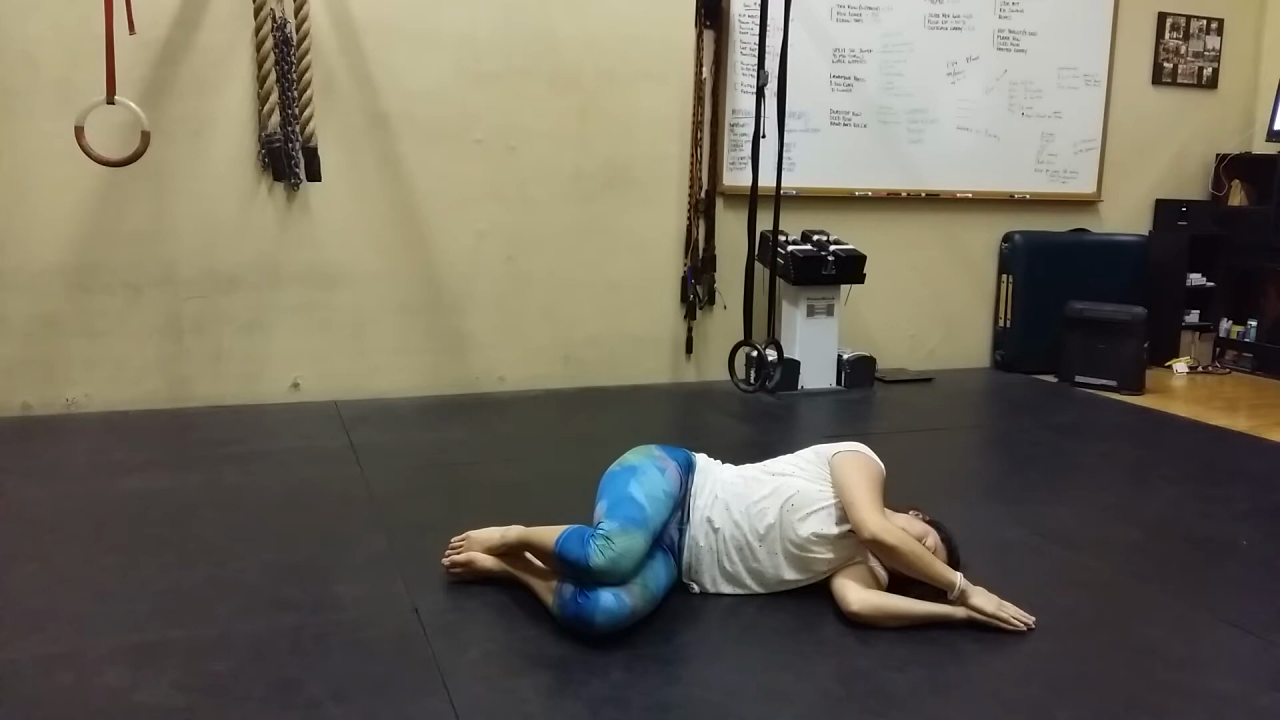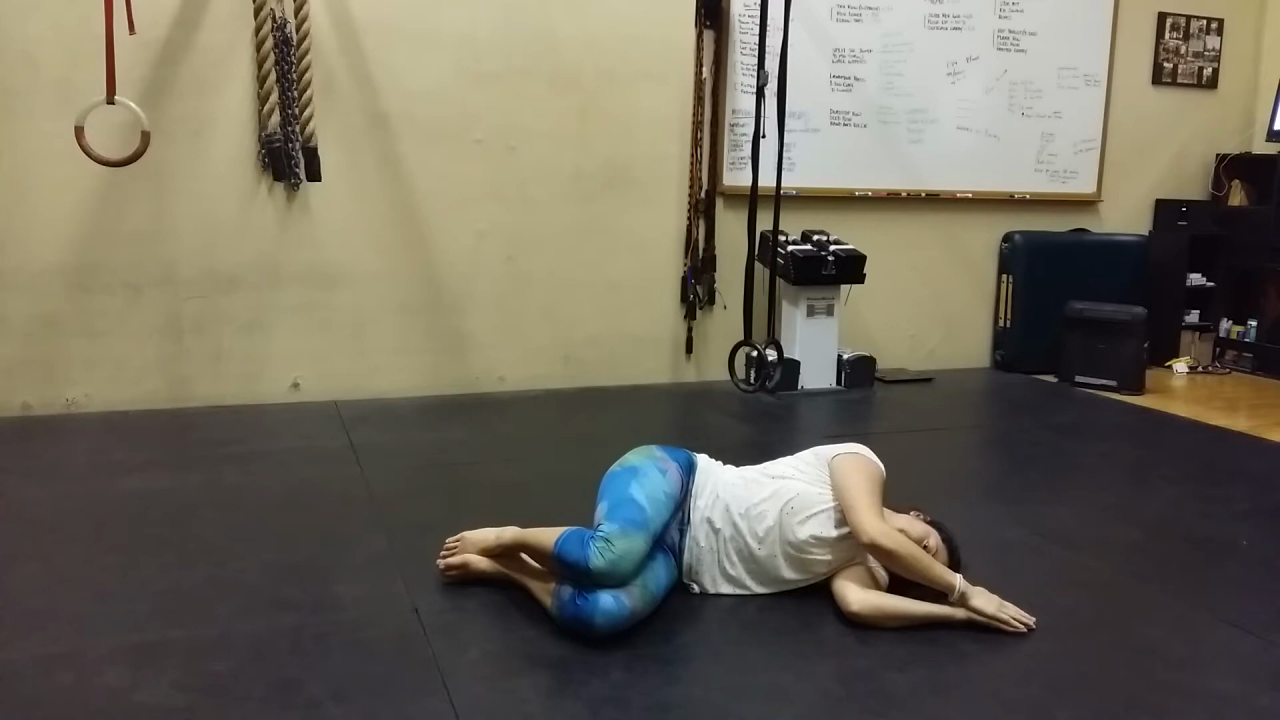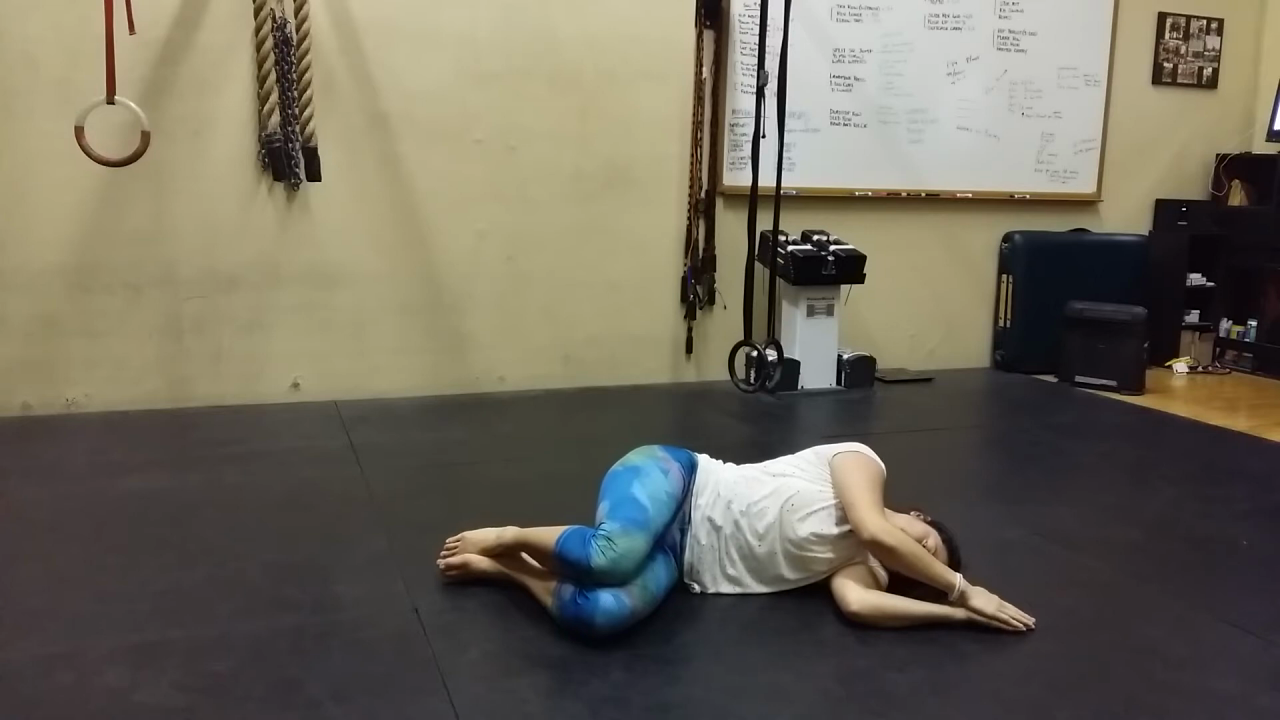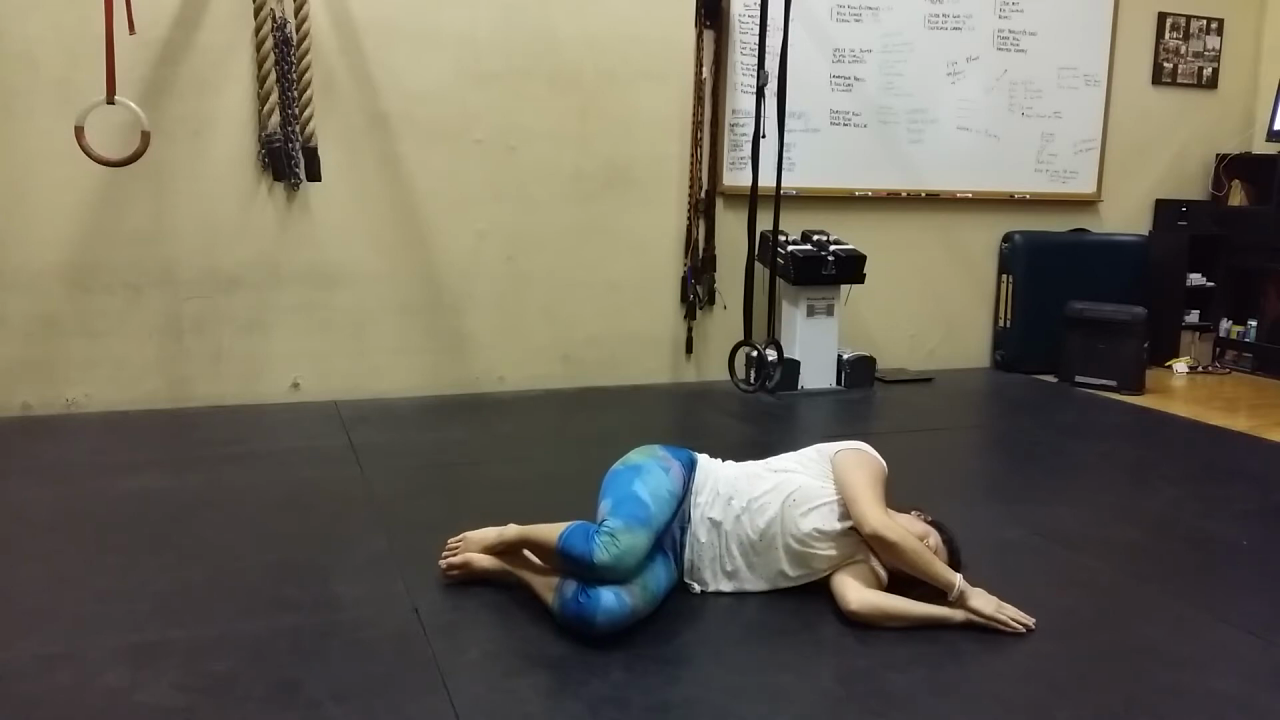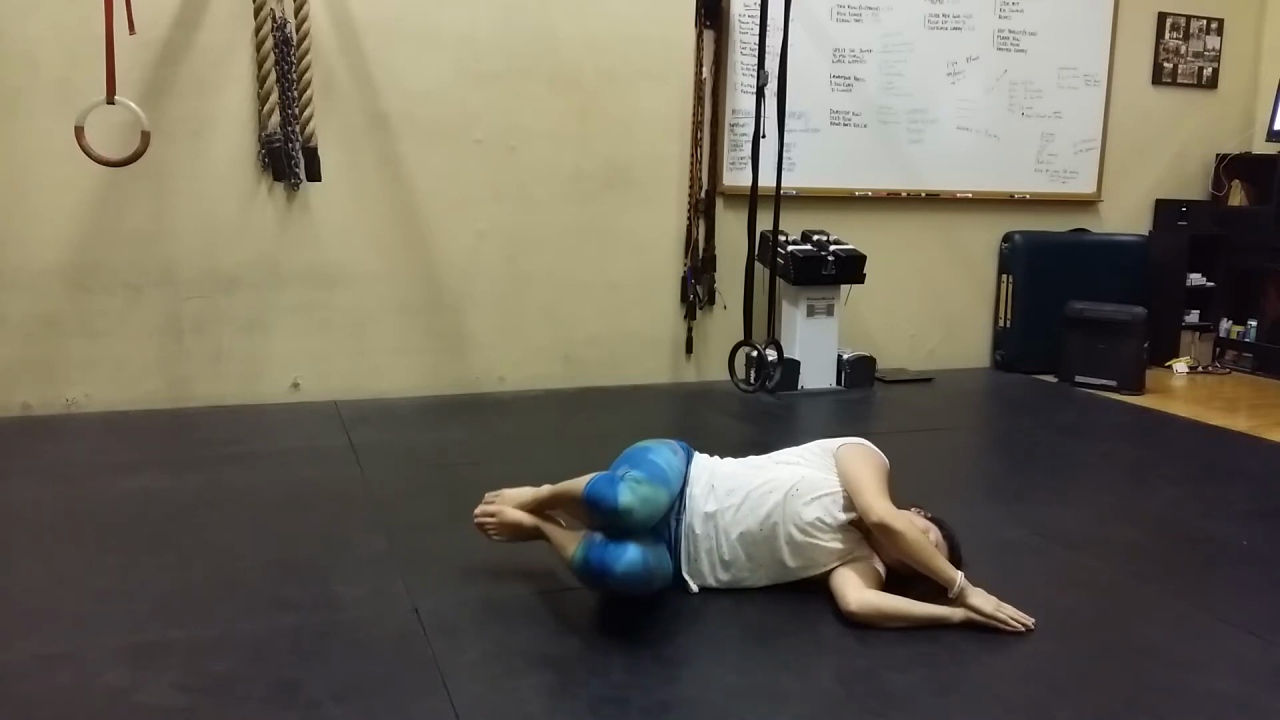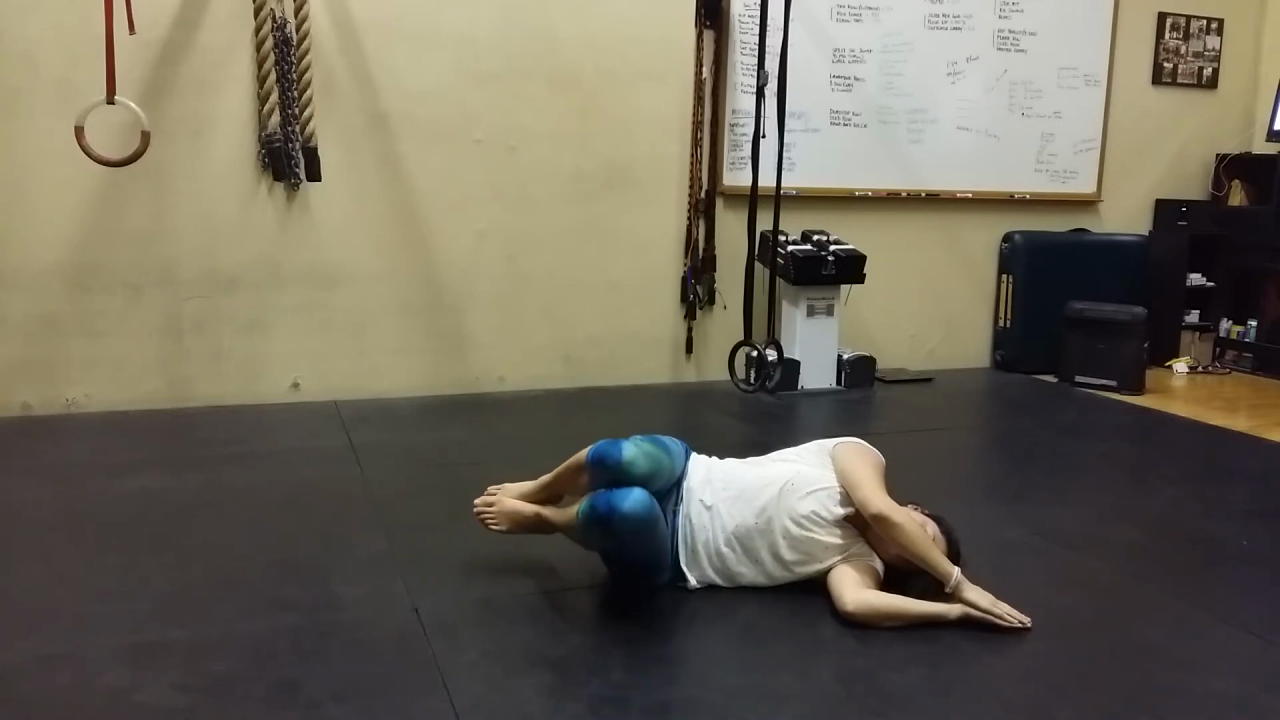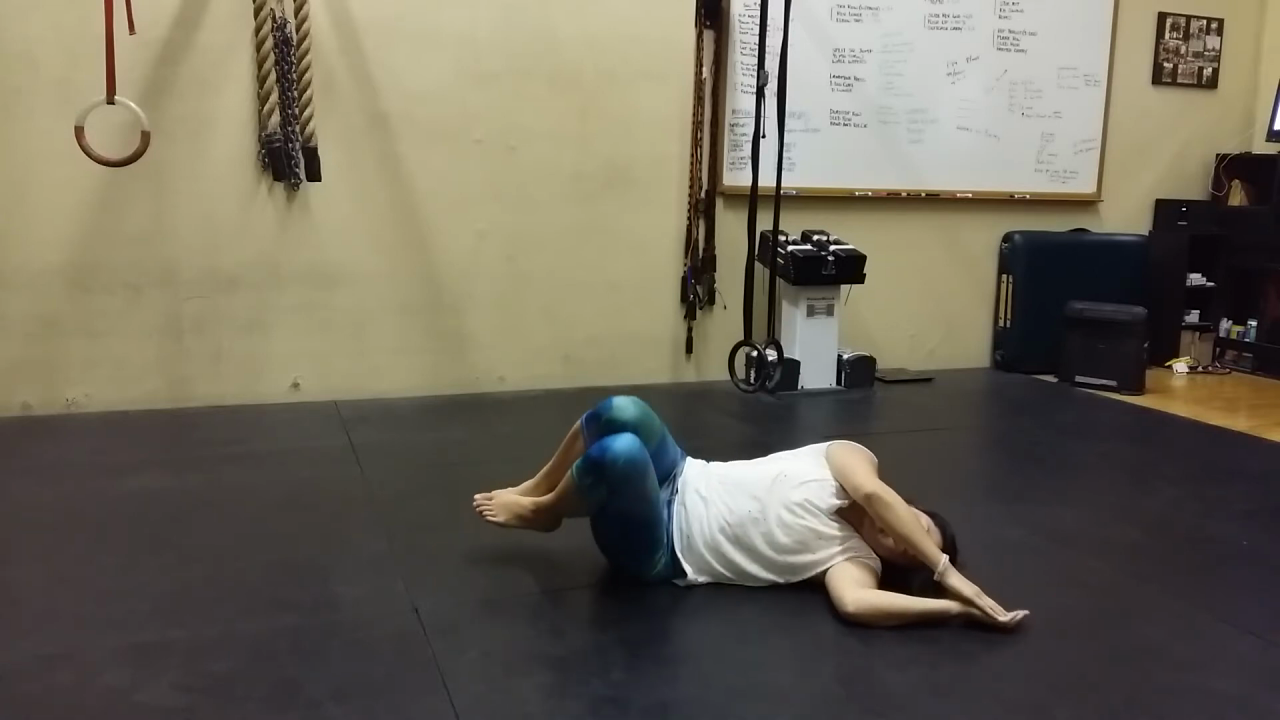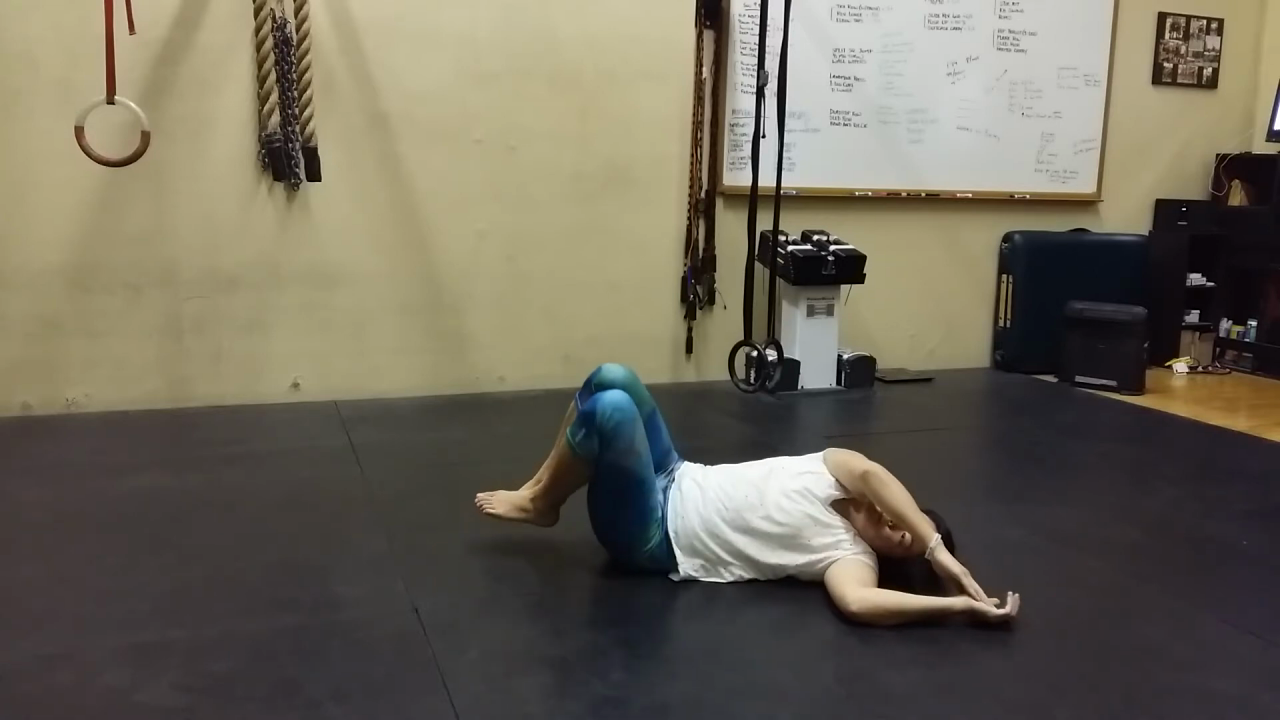
dt=0.5s
person 1, frame 1
left shoulder: (859, 564)
right shoulder: (860, 460)
left elbow: (858, 604)
right elbow: (875, 528)
left wrist: (957, 610)
right wrist: (963, 587)
left hip: (686, 561)
right hip: (671, 481)
left knee: (602, 613)
right knee: (607, 556)
left ankle: (505, 564)
right ankle: (515, 536)
person 1, frame 2
left shoulder: (857, 564)
right shoulder: (860, 462)
left elbow: (860, 605)
right elbow: (873, 533)
left wrist: (955, 612)
right wrist: (963, 589)
left hip: (682, 562)
right hip: (672, 481)
left knee: (603, 615)
right knee: (609, 559)
left ankle: (505, 568)
right ankle: (512, 539)
person 1, frame 3
left shoulder: (859, 564)
right shoulder: (861, 461)
left elbow: (858, 605)
right elbow: (875, 530)
left wrist: (955, 611)
right wrist: (962, 588)
left hip: (682, 560)
right hip: (673, 481)
left knee: (603, 614)
right knee: (609, 557)
left ankle: (504, 567)
right ankle: (511, 539)
person 1, frame 4
left shoulder: (861, 562)
right shoulder: (862, 459)
left elbow: (858, 605)
right elbow: (878, 524)
left wrist: (957, 612)
right wrist: (963, 588)
left hip: (681, 563)
right hip: (674, 480)
left knee: (603, 614)
right knee: (611, 553)
left ankle: (508, 565)
right ankle: (513, 536)
person 1, frame 5
left shoulder: (860, 560)
right shoulder: (864, 455)
left elbow: (858, 604)
right elbow: (882, 517)
left wrist: (958, 614)
right wrist: (963, 588)
left hip: (677, 563)
right hip: (678, 479)
left knee: (630, 567)
right knee: (631, 502)
left ankle: (539, 528)
right ankle: (541, 499)
person 1, frame 6
left shoulder: (860, 558)
right shoulder: (859, 456)
left elbow: (854, 603)
right elbow: (882, 509)
left wrist: (957, 608)
right wrist: (959, 581)
left hip: (666, 561)
right hip: (681, 479)
left knee: (630, 510)
right knee: (635, 461)
left ankle: (543, 518)
right ankle: (539, 494)
person 1, frame 7
left shoulder: (855, 559)
right shoulder: (852, 459)
left elbow: (856, 603)
right elbow: (874, 493)
left wrist: (957, 603)
right wrist: (946, 569)
left hip: (662, 554)
right hip: (679, 484)
left knee: (622, 453)
right knee: (622, 413)
left ankle: (541, 513)
right ankle: (537, 490)
person 1, frame 8
left shoulder: (853, 554)
right shoulder: (835, 472)
left elbow: (858, 602)
right elbow: (871, 472)
left wrist: (960, 603)
right wrist: (938, 546)
left hip: (654, 540)
right hip: (675, 483)
left knee: (611, 410)
right knee: (612, 380)
left ankle: (540, 504)
right ankle: (541, 486)
